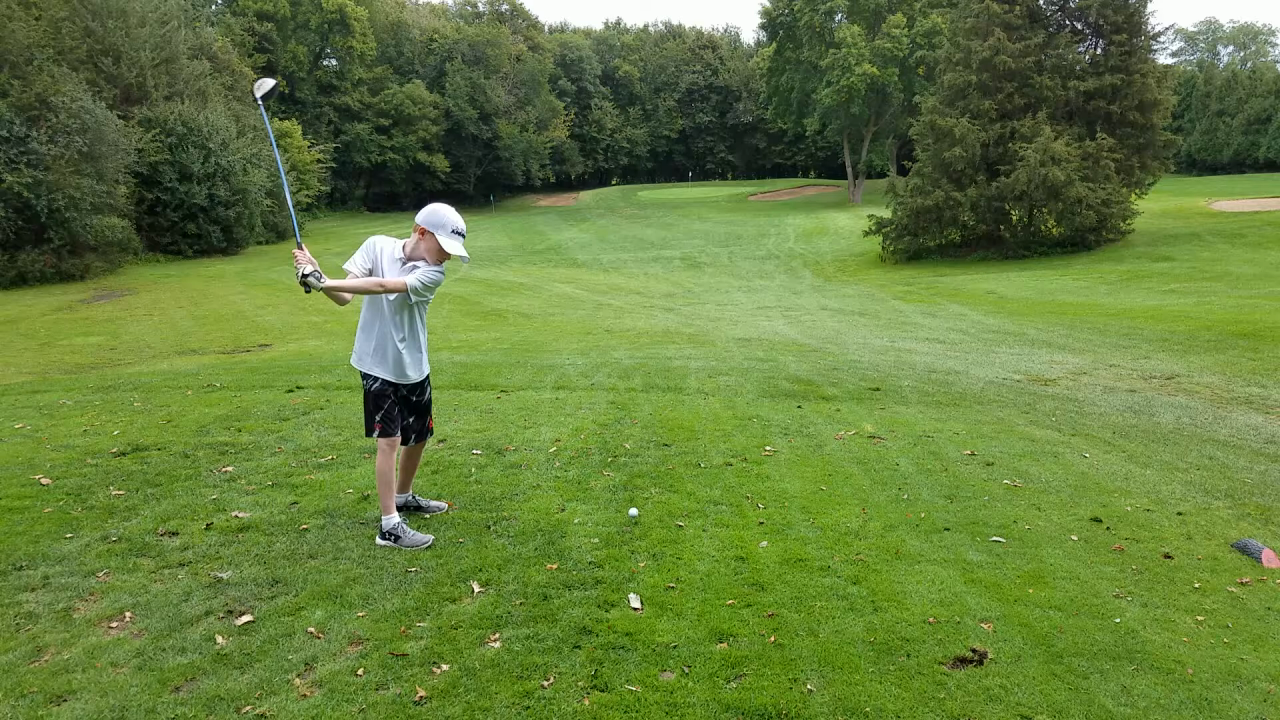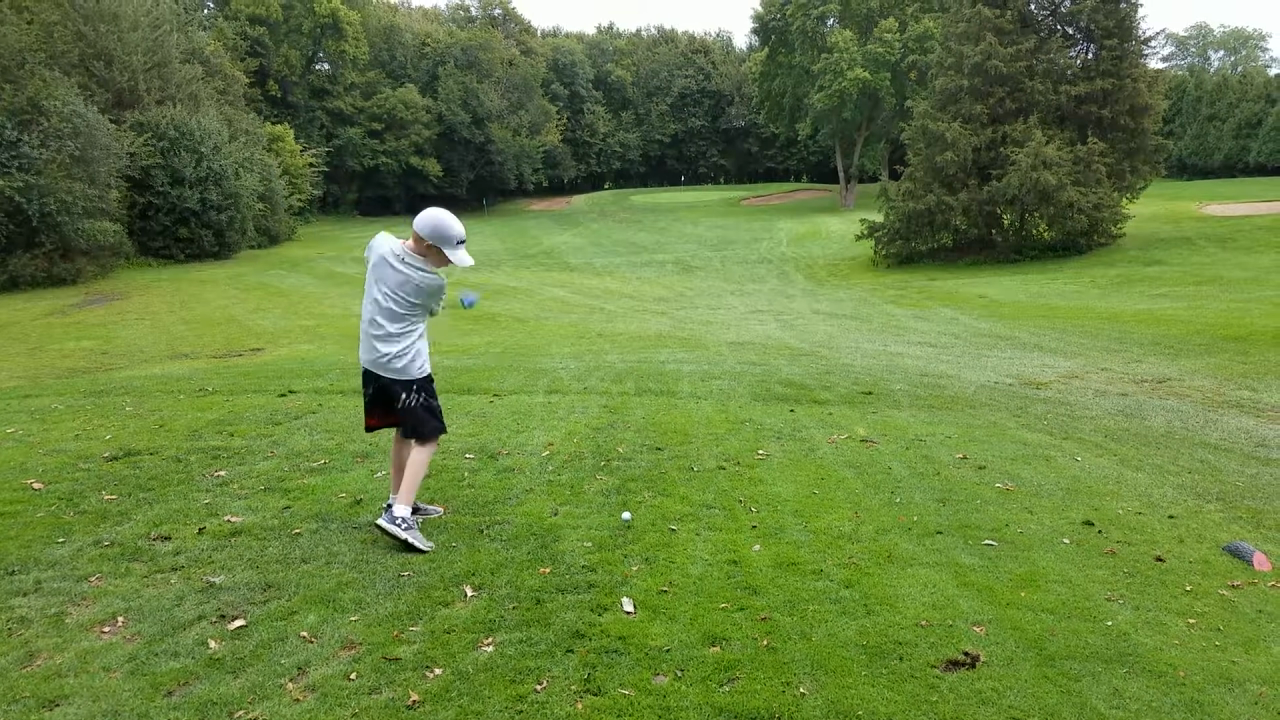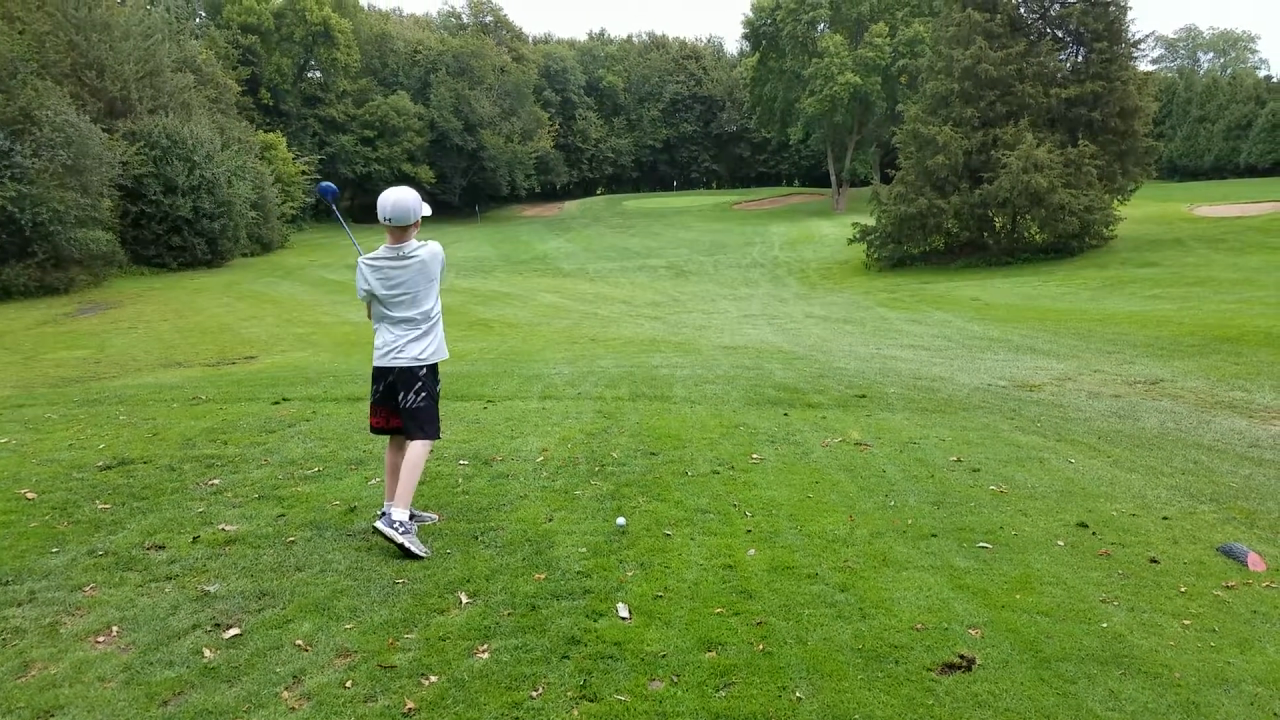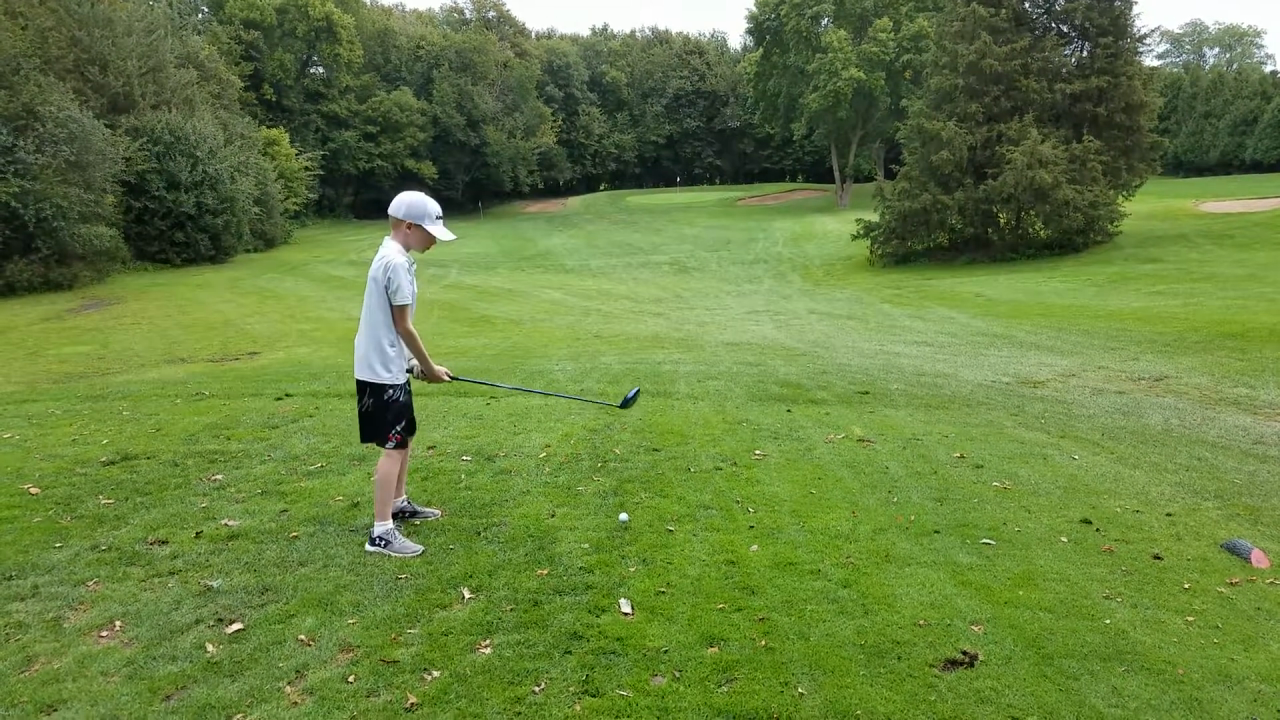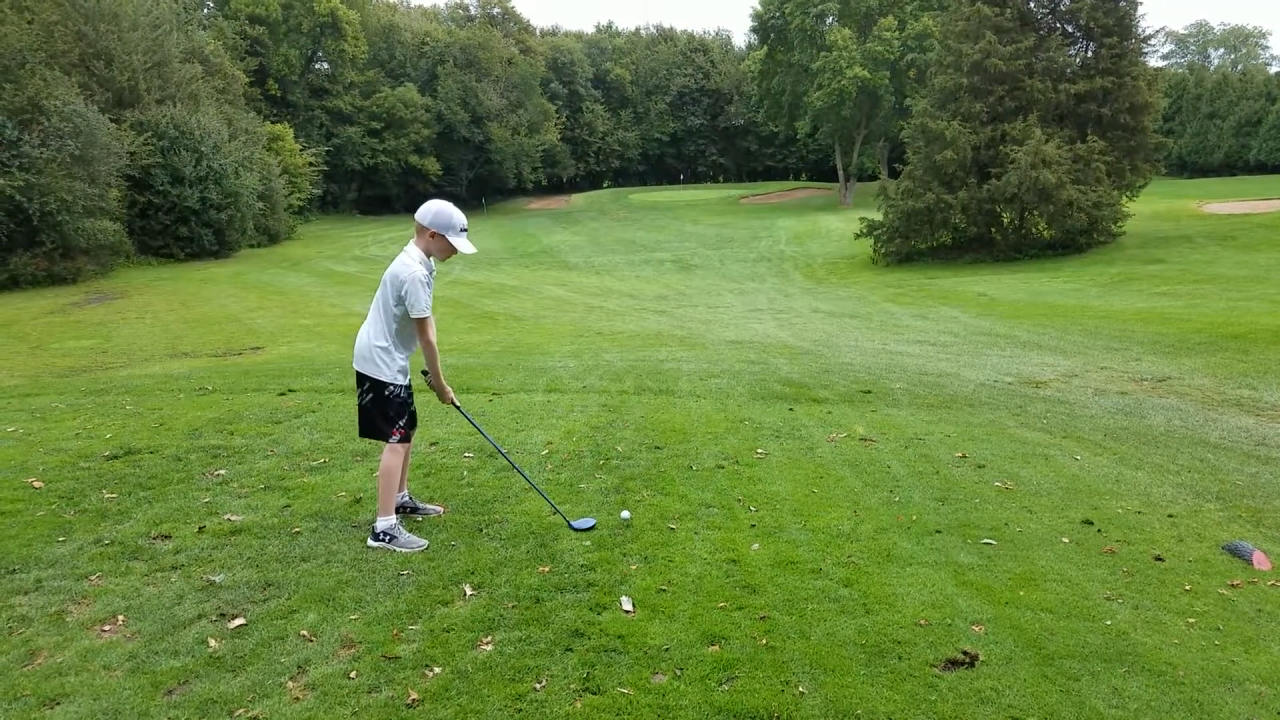
dt=1s
person 1, frame 1
left shoulder: (432, 275)
right shoulder: (377, 246)
left elbow: (381, 285)
right elbow: (343, 296)
left wrist: (323, 281)
right wrist: (316, 275)
left hip: (413, 367)
right hip: (377, 366)
left knee: (419, 436)
right knee: (390, 439)
left ankle: (403, 497)
right ankle: (390, 526)
person 1, frame 2
left shoulder: (379, 247)
right shoulder: (433, 282)
left hip: (374, 362)
right hip: (408, 368)
left knee: (406, 430)
right knee: (428, 436)
left ankle: (399, 502)
right ankle: (399, 514)
person 1, frame 3
left shoulder: (367, 266)
right shoulder: (433, 253)
left elbow: (371, 314)
left hip: (384, 360)
right hip: (421, 360)
left knee: (398, 435)
right knee: (421, 438)
left ankle: (394, 507)
right ankle: (397, 519)
person 1, frame 4
left shoulder: (391, 257)
right shoulder: (396, 263)
right elbow: (404, 326)
left wrist: (415, 362)
right wrist: (429, 366)
left hip: (389, 364)
right hip: (382, 368)
left knee: (404, 435)
right knee: (393, 446)
left ankle: (398, 502)
right ankle: (381, 533)
person 1, frame 5
left shoulder: (422, 263)
right shoulder: (413, 273)
left elbow: (427, 321)
right elbow: (425, 335)
left wrist: (435, 373)
right wrist: (439, 383)
left hip: (392, 360)
right hip: (381, 363)
left knee: (407, 431)
right knee: (397, 439)
left ankle: (400, 498)
right ankle: (384, 527)
